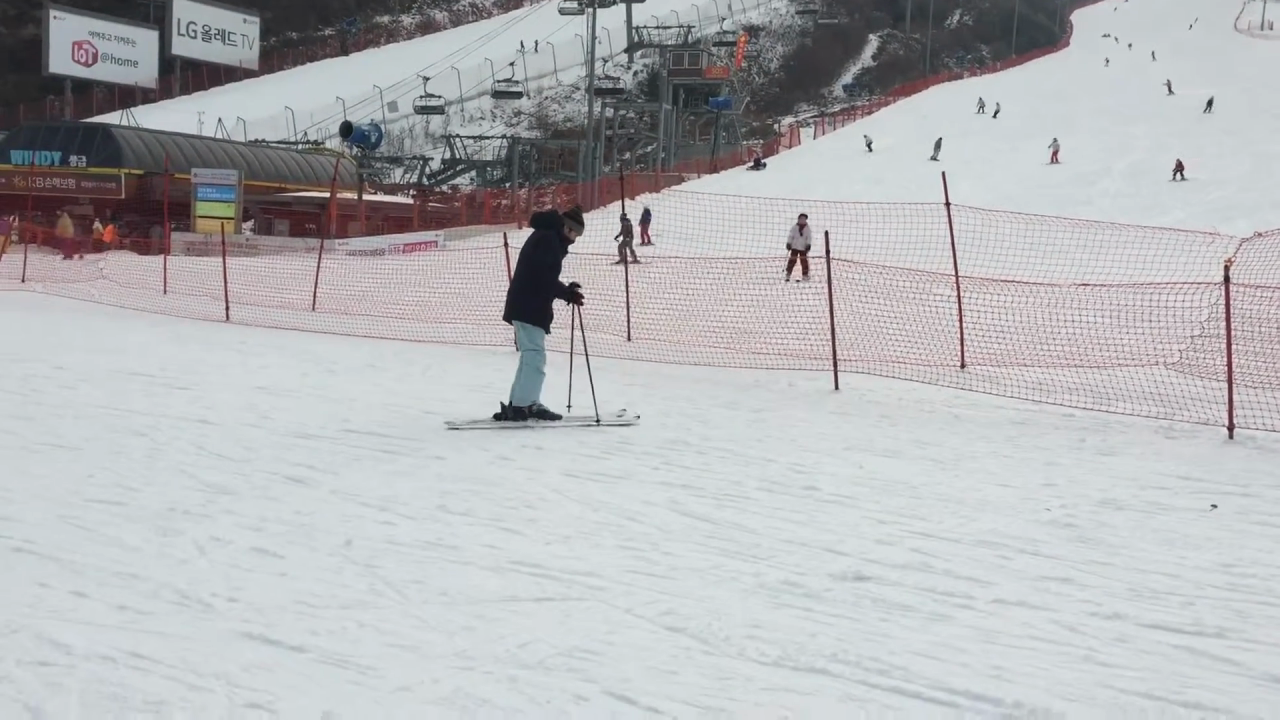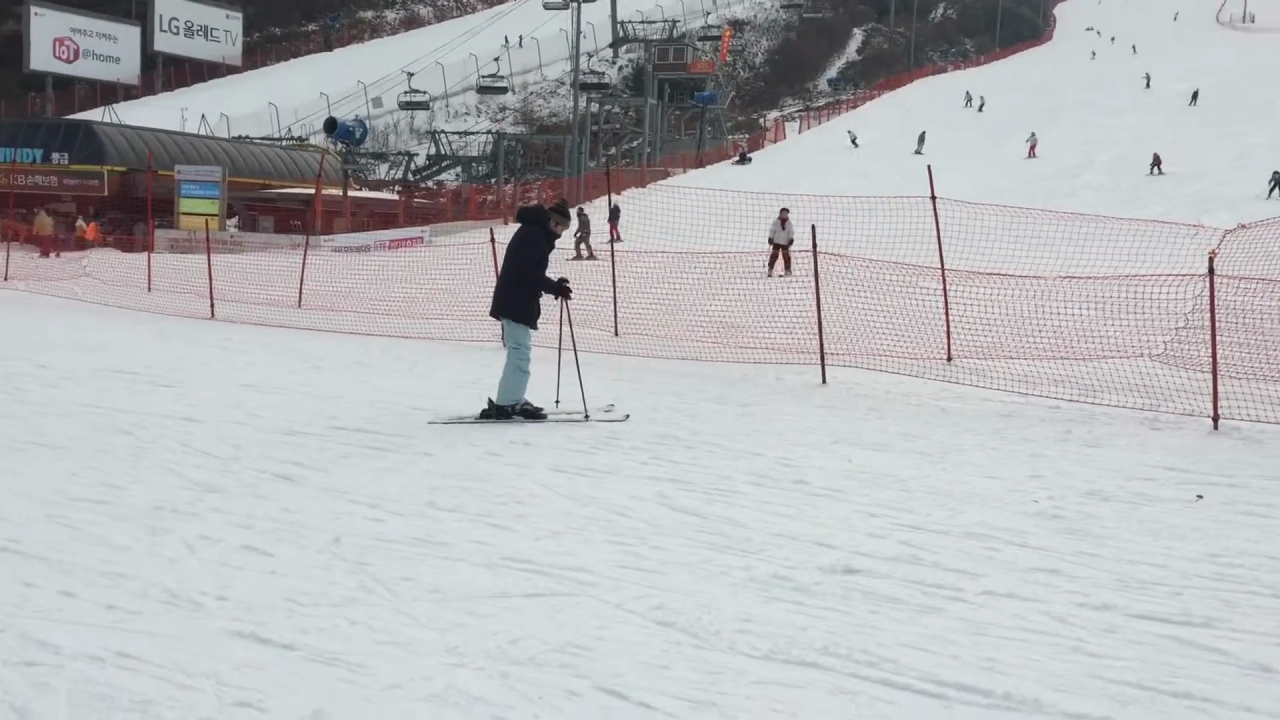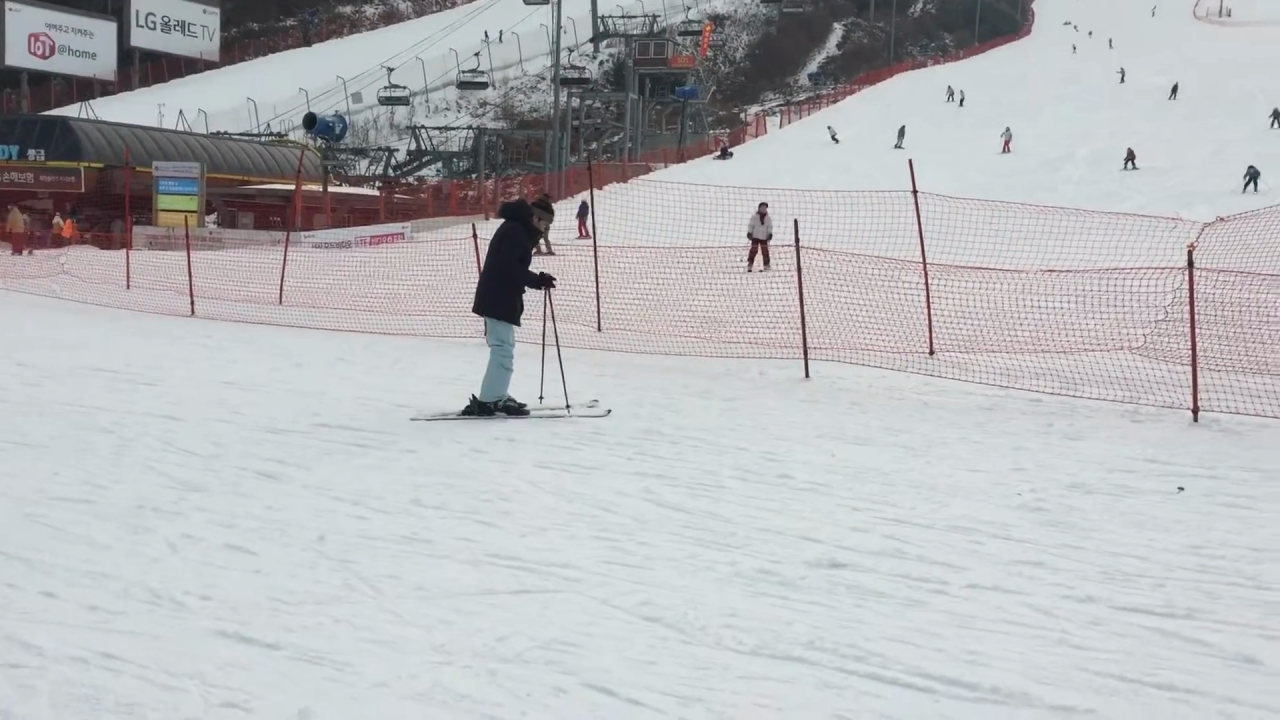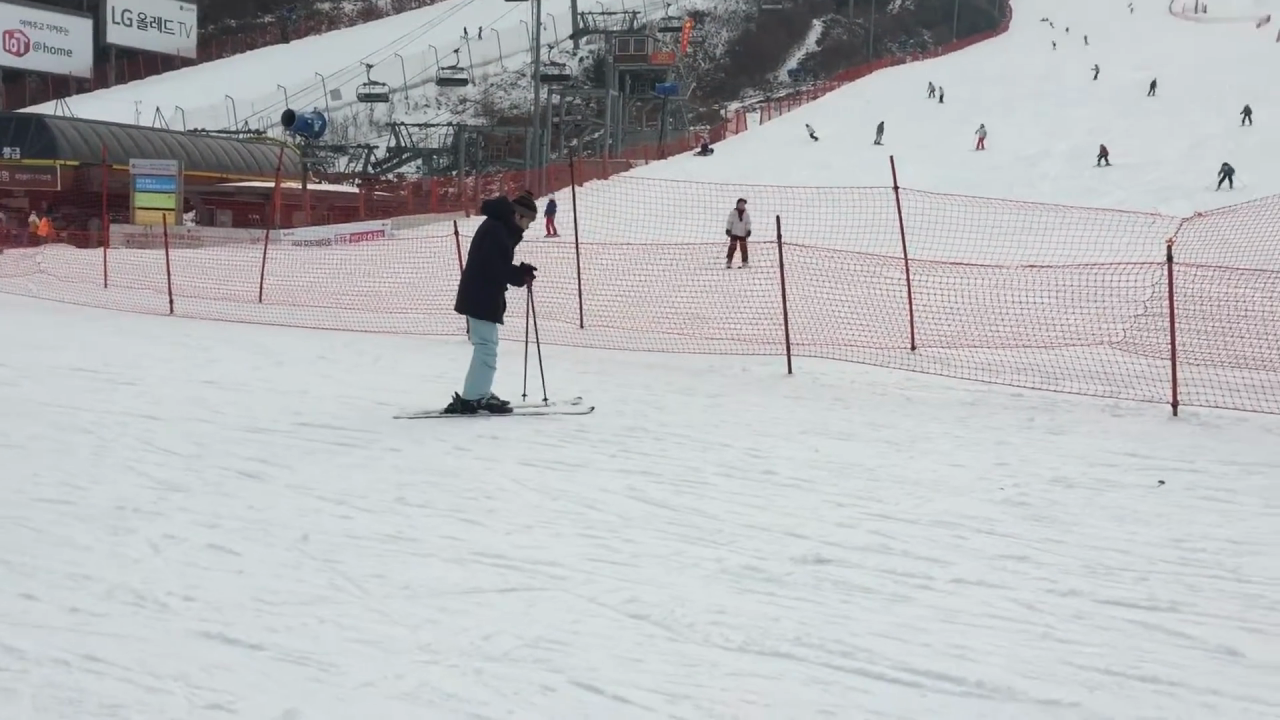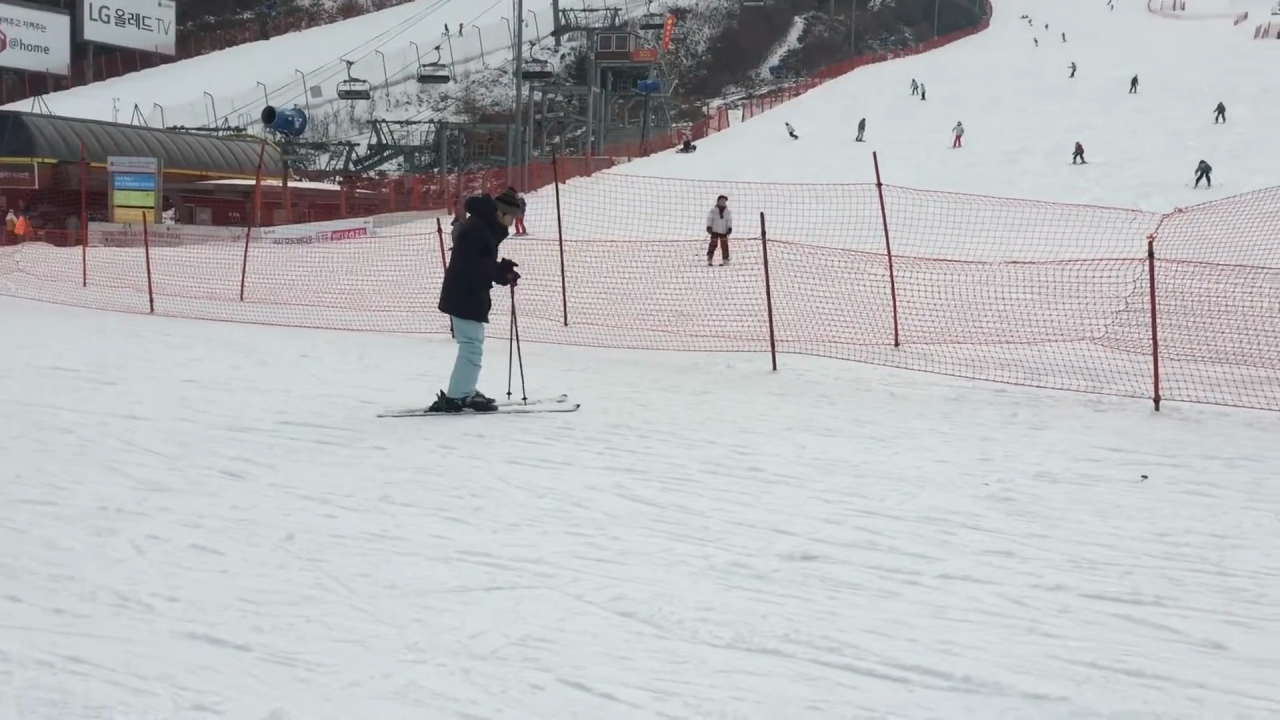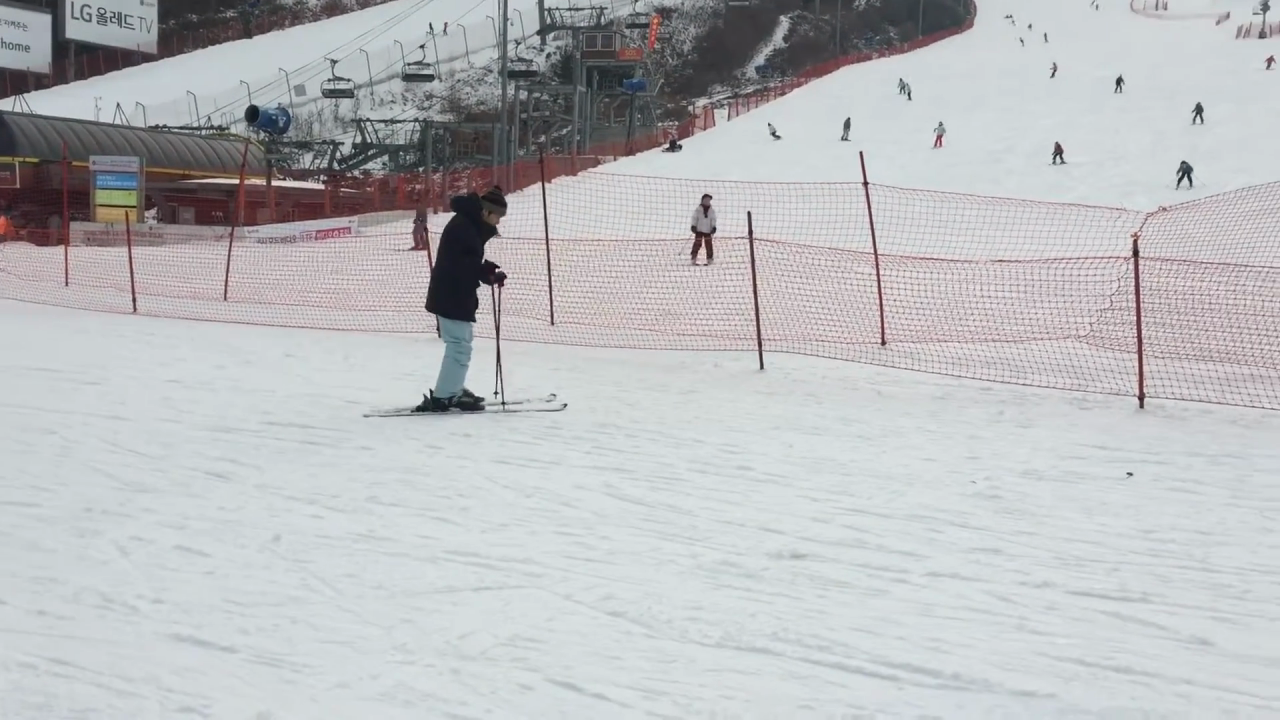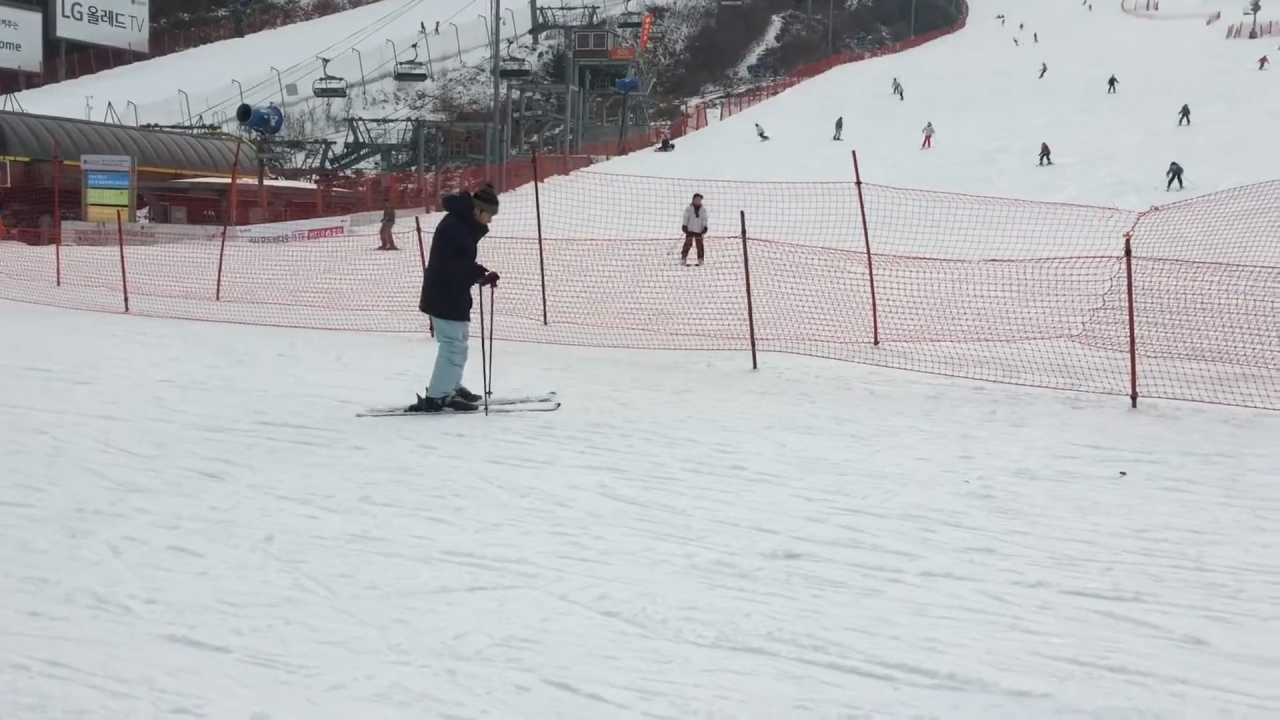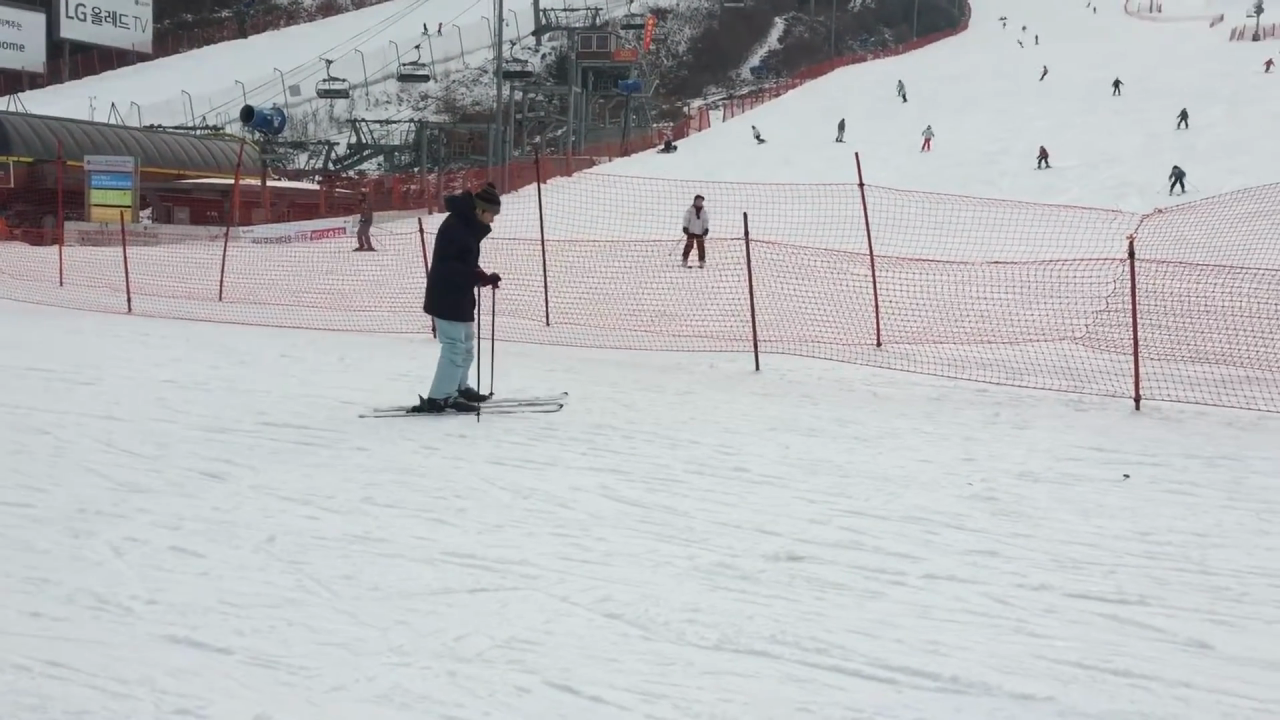
dt=0.1s
person 1, frame 1
left shoulder: (545, 237)
right shoulder: (548, 238)
right elbow: (542, 276)
left wrist: (565, 290)
right wrist: (566, 293)
left hip: (527, 304)
right hip: (529, 306)
left knee: (530, 356)
right knee: (535, 356)
left ankle: (519, 403)
right ankle: (523, 405)
person 1, frame 2
left shoulder: (533, 233)
right shoulder: (533, 234)
right elbow: (528, 272)
left wrist: (553, 286)
right wrist: (554, 288)
left hip: (515, 300)
right hip: (516, 302)
left knee: (517, 353)
right knee: (520, 354)
left ankle: (507, 401)
right ankle: (506, 404)
person 1, frame 3
left shoulder: (518, 229)
right shoulder: (515, 230)
right elbow: (510, 267)
left wrist: (538, 279)
right wrist: (538, 280)
left hip: (501, 298)
right hip: (498, 299)
left knee: (502, 349)
right knee: (503, 350)
left ankle: (494, 396)
right ankle: (488, 401)
person 1, frame 4
left shoulder: (501, 227)
right shoulder: (495, 228)
right elbow: (489, 265)
left wrist: (520, 275)
right wrist: (519, 273)
left hip: (484, 296)
right hip: (481, 297)
left knee: (486, 347)
right knee: (486, 348)
left ankle: (478, 394)
right ankle: (472, 398)
person 1, frame 5
left shoulder: (487, 226)
right shoulder: (476, 226)
right elbow: (468, 262)
left wrist: (503, 274)
right wrist: (500, 268)
left hip: (472, 294)
right hip: (464, 295)
left knee: (473, 344)
right knee: (471, 345)
left ankle: (463, 391)
right ankle: (457, 397)
person 1, frame 6
left shoulder: (473, 225)
right shoulder: (461, 225)
right elbow: (452, 262)
left wrist: (488, 275)
right wrist: (482, 270)
left hip: (459, 293)
right hip: (450, 295)
left knee: (463, 344)
right knee: (459, 345)
left ankle: (453, 390)
right ankle: (444, 397)
person 1, frame 7
left shoulder: (466, 224)
right shoulder: (452, 225)
right elbow: (443, 262)
left wrist: (481, 275)
right wrist: (472, 271)
left hip: (455, 293)
right hip: (444, 294)
left knee: (460, 343)
right knee: (452, 345)
left ankle: (450, 388)
right ankle: (437, 397)
person 1, frame 8
left shoulder: (469, 225)
right shoulder: (455, 226)
right elbow: (444, 263)
left wrist: (482, 277)
right wrist: (472, 275)
left hip: (459, 294)
right hip: (447, 295)
left knee: (466, 344)
right knee: (455, 346)
left ankle: (458, 387)
right ankle: (439, 398)
